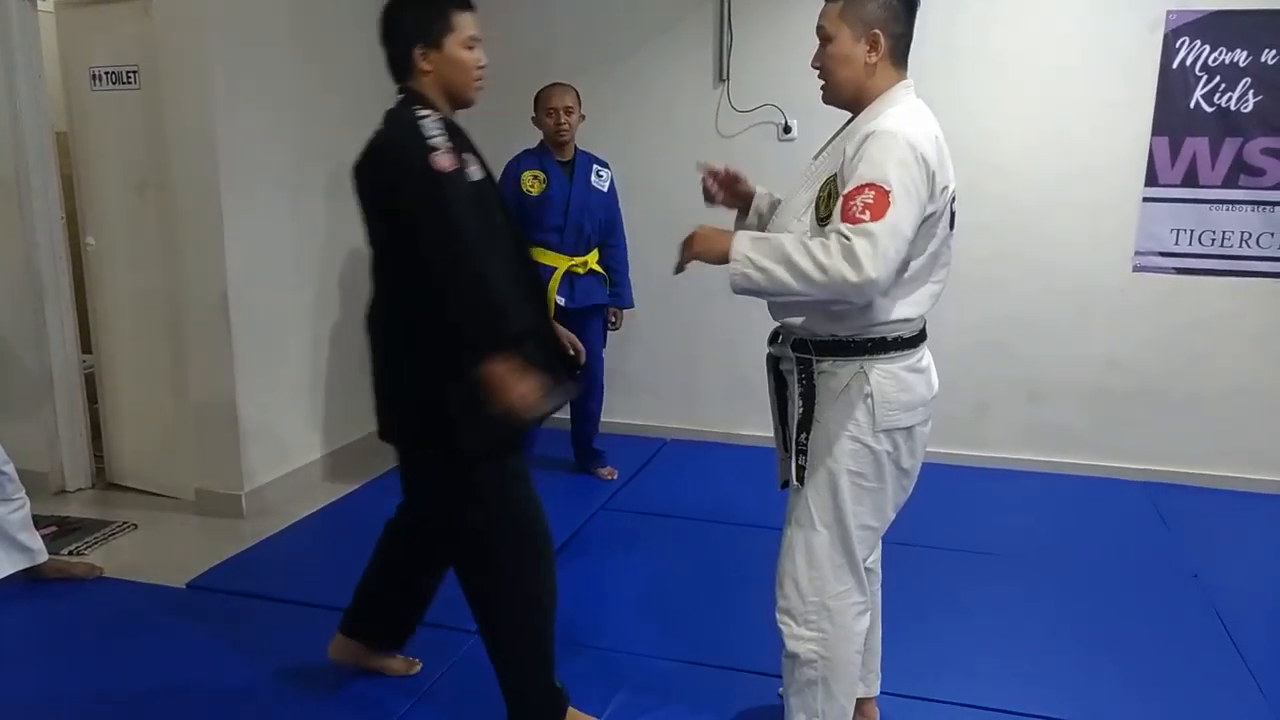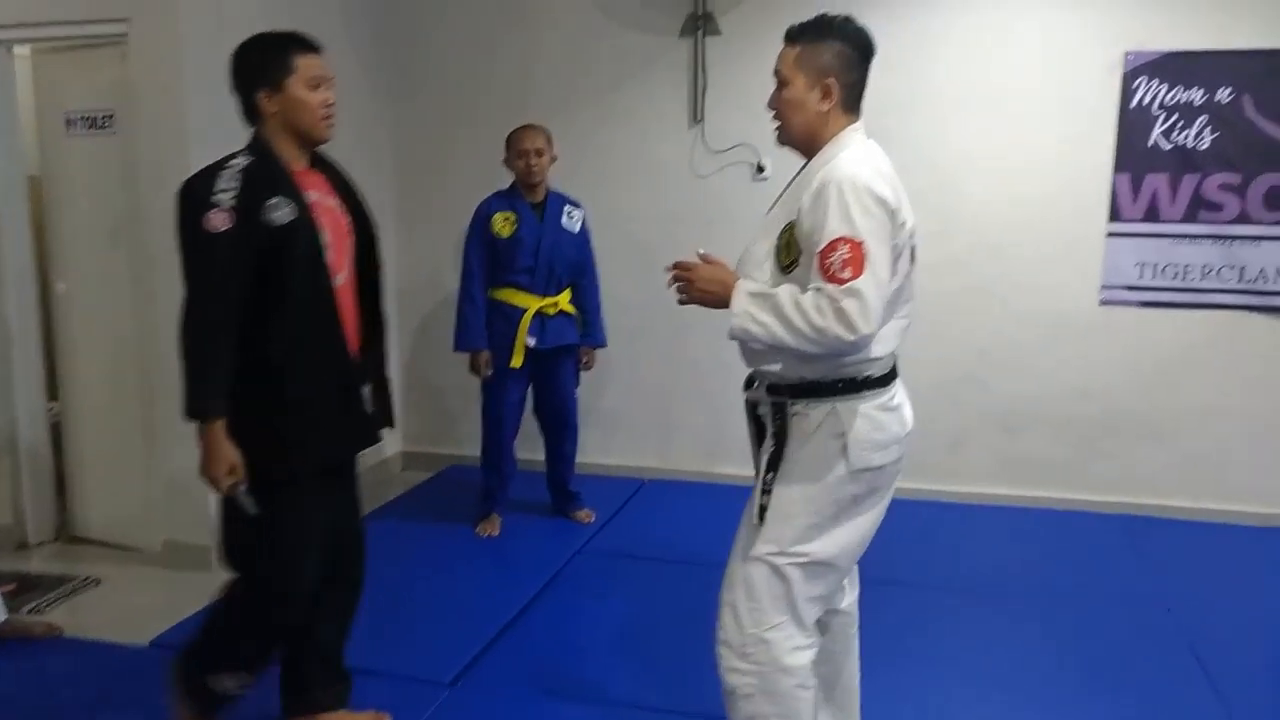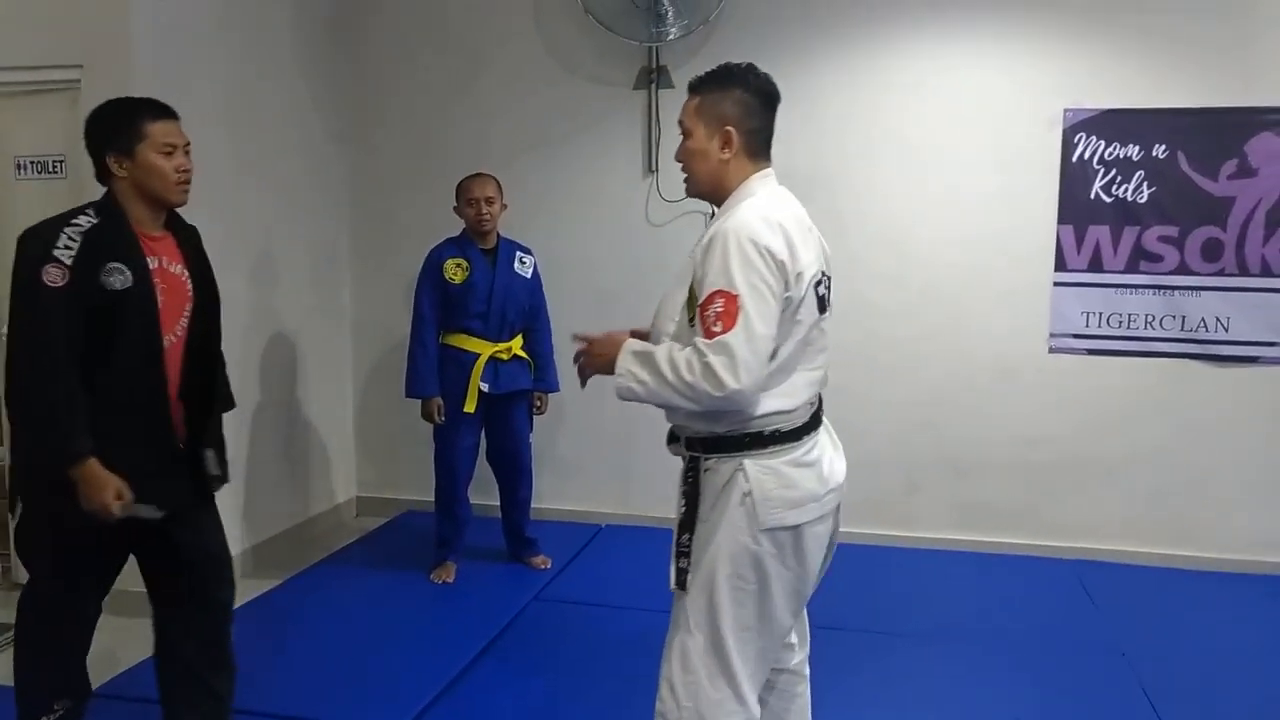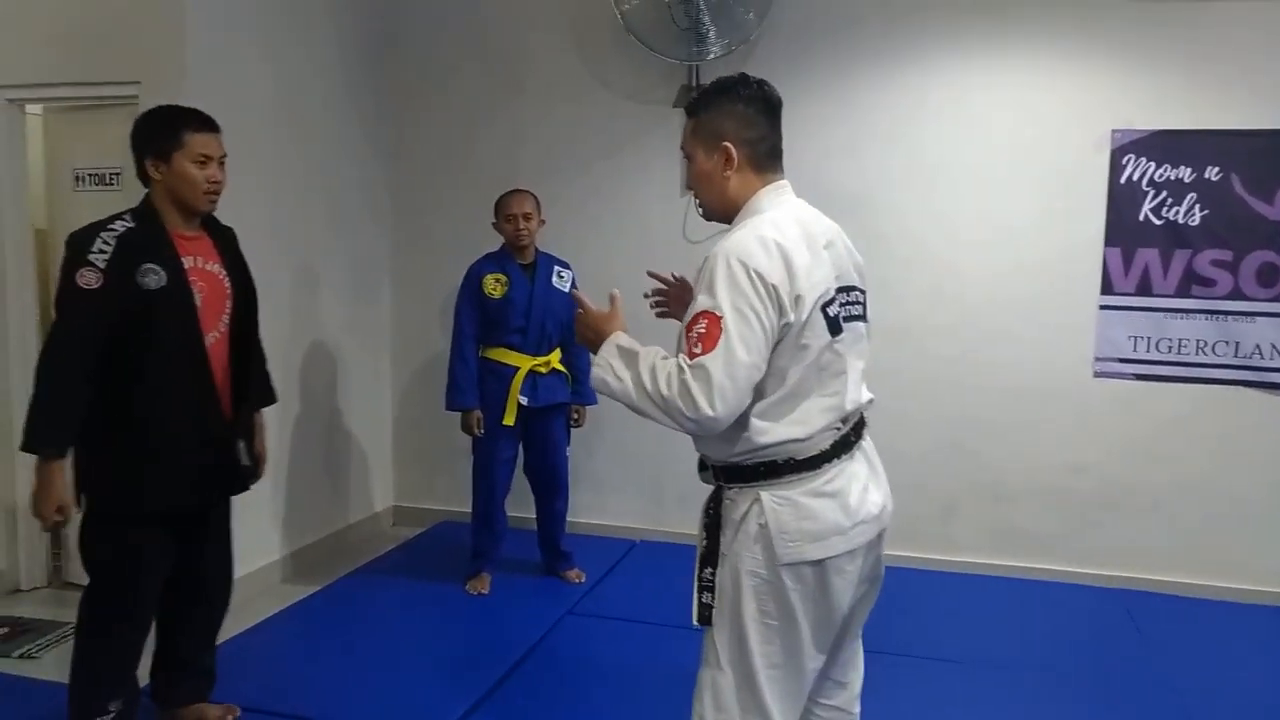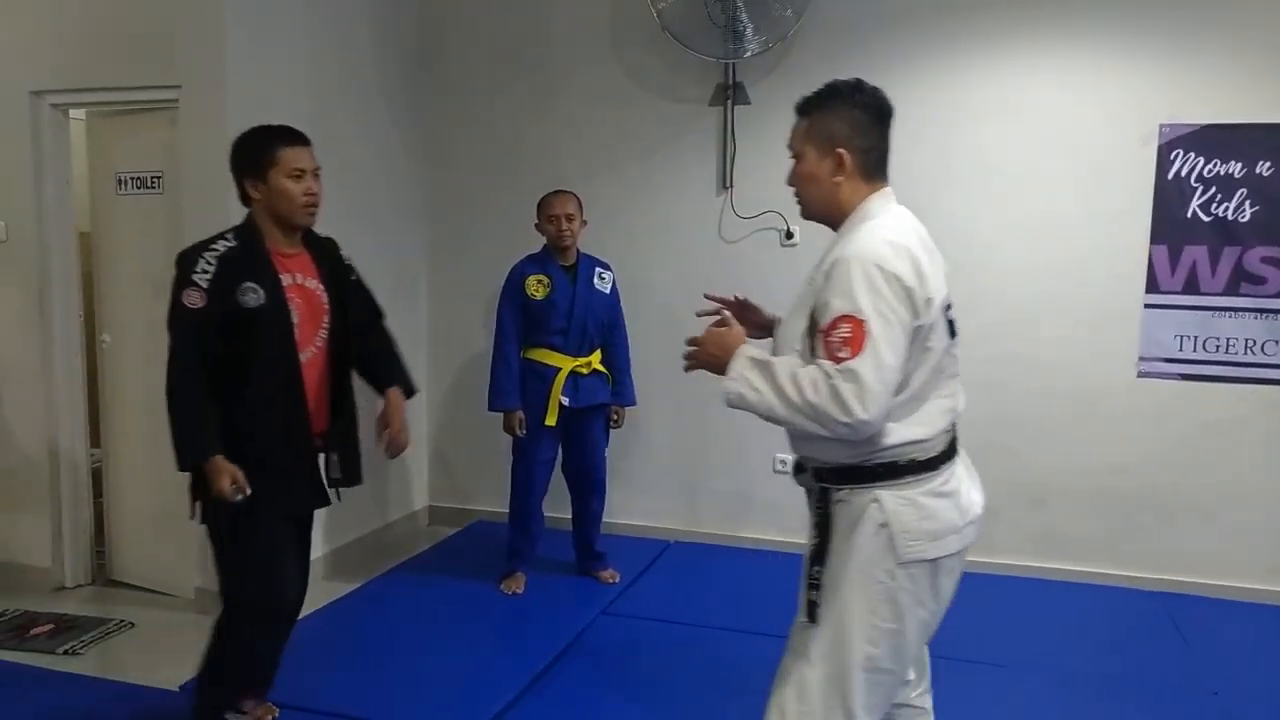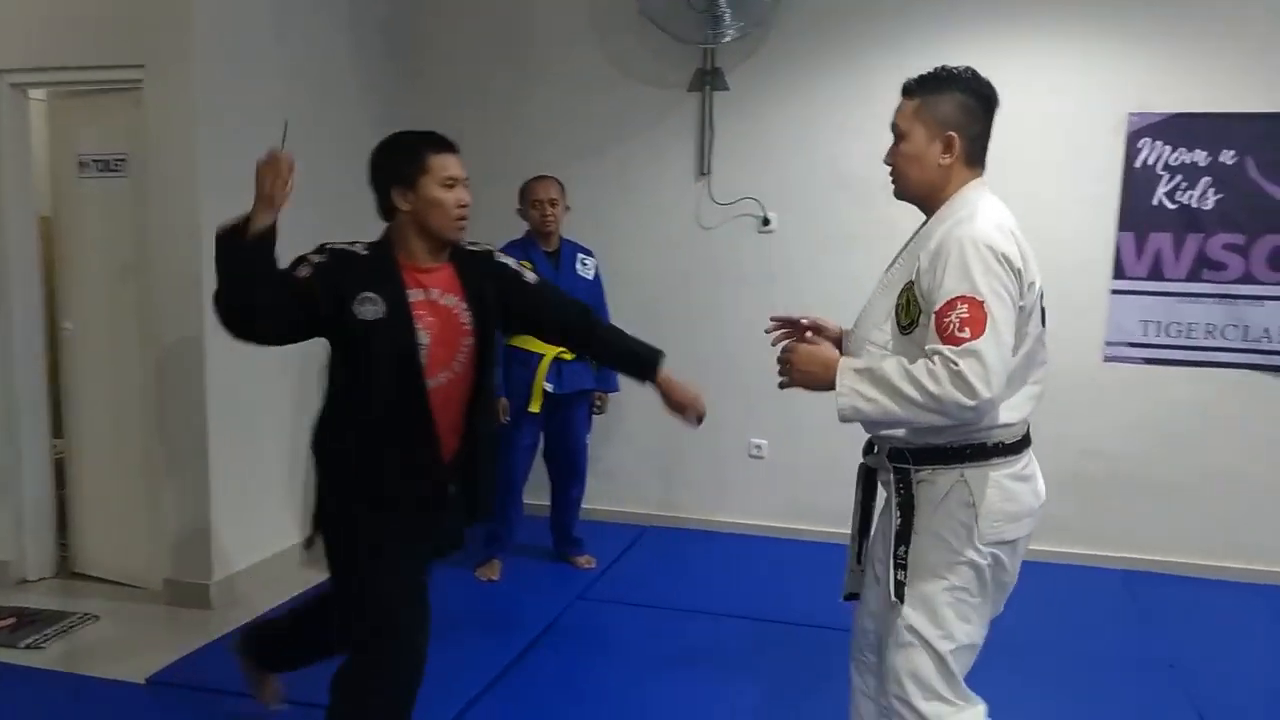
dt=0.4s
person 1, frame 1
left shoulder: (895, 137)
right shoulder: (872, 129)
left elbow: (858, 266)
left wrist: (732, 248)
right wrist: (751, 204)
left hip: (859, 385)
right hip: (844, 377)
left knee: (819, 577)
right knee: (846, 558)
person 1, frame 2
left shoulder: (849, 180)
right shoulder: (830, 172)
left elbow: (844, 318)
left wrist: (733, 296)
right wrist: (734, 279)
left hip: (832, 426)
right hip: (822, 417)
left knee: (761, 614)
right knee: (821, 595)
person 1, frame 3
left shoulder: (741, 232)
right shoulder: (782, 217)
left elbow: (724, 375)
left wrist: (624, 359)
right wrist: (655, 341)
left hip: (753, 483)
right hip: (789, 467)
right knee: (774, 657)
person 1, frame 4
left shoulder: (744, 253)
right shoulder: (826, 236)
left elbow: (705, 400)
left wrist: (611, 346)
right wrist: (705, 311)
left hip: (784, 514)
right hip: (847, 490)
person 1, frame 5
left shoulder: (864, 256)
right shoulder: (900, 237)
left elbow: (849, 403)
left wrist: (739, 362)
right wrist: (777, 331)
left hip: (888, 515)
right hip: (920, 498)
person 1, frame 6
left shoulder: (973, 240)
right shoulder: (946, 231)
left elbow: (967, 383)
left wrist: (839, 376)
right wrist: (844, 342)
left hip: (961, 494)
right hip: (929, 484)
right knee: (881, 654)
person 2, frame 1
left shoulder: (420, 136)
right shoulder: (419, 140)
left elbow: (480, 248)
right elbow: (450, 261)
left wrist: (541, 325)
right wrist: (497, 363)
left hip: (437, 374)
right hip: (447, 383)
left knee: (433, 518)
right knee: (512, 542)
left ankle: (366, 634)
person 2, frame 2
left shoulder: (329, 181)
right shoulder: (228, 190)
right elbow: (212, 318)
left wrist: (370, 382)
right wrist: (213, 428)
left hip: (326, 410)
right hip: (273, 421)
left knee: (338, 560)
right knee: (280, 572)
person 2, frame 3
left shoulder: (185, 241)
right shoulder: (64, 246)
left wrist: (205, 440)
right wrist: (83, 467)
left hip: (169, 460)
right hip: (86, 471)
left knee: (204, 591)
right knee: (61, 609)
person 2, frame 4
left shoulder: (221, 242)
right shoulder: (110, 248)
right elbow: (69, 359)
left wrist: (254, 421)
right wrist: (52, 462)
left hip: (210, 454)
right hip: (137, 462)
left knee: (205, 586)
right knee: (123, 598)
person 2, frame 5
left shoulder: (327, 256)
right shoulder: (214, 265)
left elbow: (365, 330)
right elbow: (188, 373)
left wrist: (393, 392)
right wrist: (210, 459)
left hip: (307, 460)
right hip: (246, 468)
left knee: (282, 591)
right knee: (264, 596)
person 2, frame 6
left shoulder: (484, 272)
right shoulder: (347, 272)
left elbow: (566, 319)
right elbow: (249, 313)
left wrist: (656, 372)
right wrist: (260, 223)
left hip: (440, 487)
right hip: (370, 490)
left knee: (365, 603)
right knee: (392, 634)
left ankle: (267, 647)
person 3, frame 1
left shoulder: (599, 172)
right shoulder: (520, 169)
left elbow: (613, 242)
left wrist: (617, 296)
left hip: (586, 294)
left knee: (589, 380)
left ankle: (589, 455)
person 3, frame 2
left shoulder: (571, 213)
right shoulder: (491, 211)
left elbow: (585, 280)
right elbow: (474, 282)
left wrist: (590, 337)
right wrist: (476, 342)
left hip: (558, 332)
right hip: (506, 333)
left knee: (562, 420)
right knee: (500, 424)
left ankle: (566, 498)
right ankle: (492, 508)
person 3, frame 3
left shoulder: (522, 259)
right shoulder: (442, 258)
left elbow: (538, 325)
right elbow: (425, 328)
left wrist: (543, 382)
right wrist: (428, 389)
left hip: (512, 378)
right hip: (459, 377)
left knee: (516, 466)
right knee: (453, 469)
left ankle: (522, 545)
right ankle: (447, 554)
person 3, frame 4
left shoulder: (560, 273)
right shoulder: (482, 273)
left elbow: (575, 340)
right elbow: (465, 342)
left wrist: (580, 395)
right wrist: (467, 402)
left hip: (549, 391)
right hip: (498, 390)
left knee: (553, 479)
right knee: (491, 481)
left ankle: (557, 558)
right ankle: (482, 566)
person 3, frame 5
left shoulder: (601, 274)
right shoulder: (524, 274)
left elbow: (616, 340)
right elbow: (507, 343)
left wrist: (619, 395)
right wrist: (509, 402)
left hip: (589, 392)
right hip: (539, 391)
left knee: (590, 480)
right knee: (529, 481)
left ankle: (591, 558)
right ankle: (517, 565)
person 3, frame 6
left shoulder: (584, 260)
right shoulder: (507, 259)
left elbow: (599, 326)
left wrist: (603, 381)
right wrist: (495, 389)
left hip: (573, 379)
right hip: (522, 379)
left knee: (571, 466)
right knee: (511, 467)
left ankle: (568, 543)
right ankle: (494, 551)
